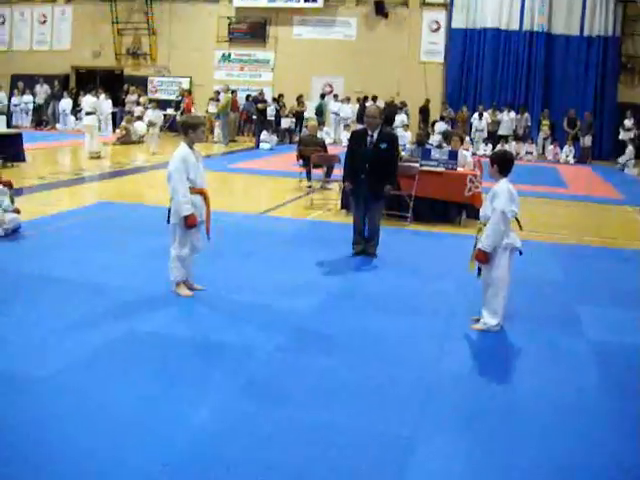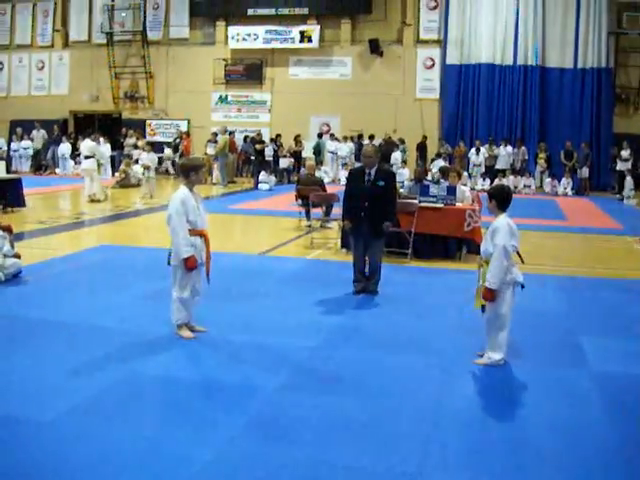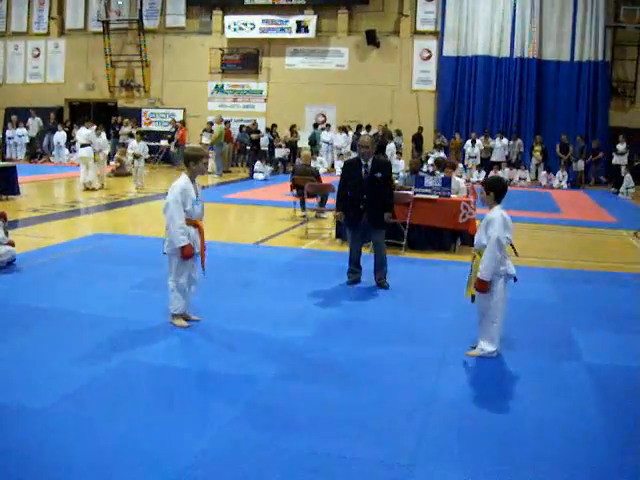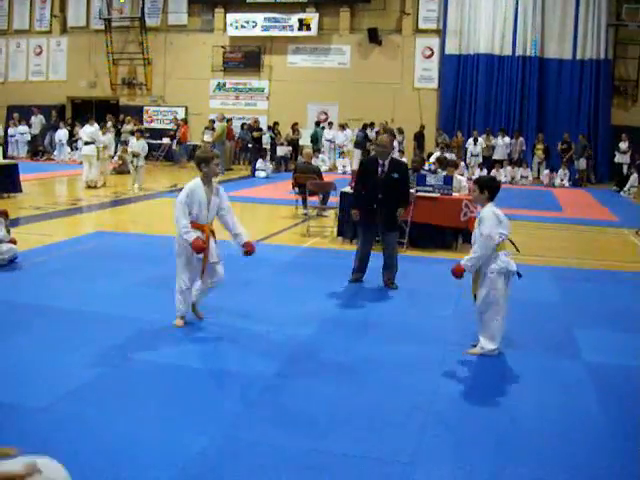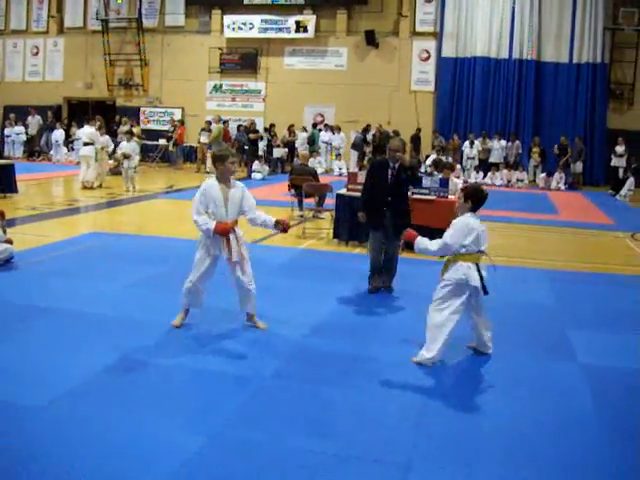
dt=0.4s
person 1, frame 1
left shoulder: (196, 154)
right shoulder: (180, 156)
right elbow: (178, 188)
left wrist: (202, 208)
right wrist: (187, 212)
left hip: (197, 206)
right hip: (185, 208)
left knee: (193, 246)
right knee: (181, 247)
left ankle: (187, 279)
right ankle: (178, 282)
person 1, frame 2
left shoulder: (195, 195)
right shoulder: (179, 198)
right elbow: (178, 230)
left wrist: (204, 250)
right wrist: (187, 255)
left hip: (197, 248)
right hip: (186, 250)
left knee: (194, 289)
right knee: (182, 289)
left ankle: (188, 321)
right ankle: (180, 324)
person 1, frame 3
left shoulder: (195, 185)
right shoulder: (179, 187)
right elbow: (175, 219)
left wrist: (198, 240)
right wrist: (183, 243)
left hip: (192, 237)
right hip: (180, 239)
left knee: (190, 278)
right knee: (178, 278)
left ankle: (183, 311)
right ankle: (176, 314)
person 1, frame 4
left shoulder: (218, 190)
right shoulder: (190, 189)
left elbow: (227, 217)
right elbow: (180, 217)
left wrist: (243, 239)
right wrist: (192, 239)
left hip: (207, 237)
right hip: (189, 239)
left knee: (215, 276)
right knee: (186, 279)
left ankle: (194, 302)
right ankle: (181, 314)
person 1, frame 5
left shoulder: (240, 188)
right shoulder: (207, 187)
left elbow: (252, 213)
right elbow: (198, 215)
left wrist: (274, 222)
right wrist: (214, 227)
left hip: (234, 238)
right hip: (212, 239)
left knee: (245, 280)
right knee: (197, 278)
left ankle: (251, 315)
right ankle: (185, 311)
person 2, frame 1
left shoulder: (501, 190)
right shoulder: (502, 187)
left elbow: (498, 221)
left wrist: (484, 247)
right wrist: (485, 244)
left hip: (498, 243)
right hip: (497, 241)
left knee: (495, 282)
right knee: (490, 280)
left ankle: (492, 320)
right ankle: (489, 315)
person 2, frame 2
left shoulder: (501, 225)
right shoulder: (501, 223)
left elbow: (500, 257)
left wrist: (490, 284)
right wrist: (489, 281)
left hip: (499, 279)
right hip: (497, 277)
left knee: (497, 317)
right knee: (493, 316)
left ankle: (495, 355)
right ankle: (493, 350)
person 2, frame 3
left shoulder: (496, 217)
right shoulder: (495, 215)
left elbow: (494, 249)
left wrist: (484, 276)
right wrist: (482, 273)
left hip: (493, 270)
right hip: (491, 268)
left knee: (490, 309)
right knee: (485, 308)
left ankle: (487, 347)
right ankle: (485, 343)
person 2, frame 4
left shoulder: (488, 214)
right shoulder: (491, 212)
left elbow: (484, 246)
left wrist: (464, 266)
right wrist: (468, 264)
left hip: (493, 265)
right hip: (494, 264)
left knee: (489, 306)
right knee: (492, 307)
left ankle: (488, 346)
right ankle: (487, 342)
person 2, frame 5
left shoulder: (461, 223)
right shoulder: (478, 224)
left elbow: (442, 247)
left wrist: (417, 241)
left hip: (459, 273)
right hip: (474, 272)
left knee: (439, 310)
right knee: (476, 310)
left ankle: (428, 355)
right ankle: (483, 345)
person 3, frame 1
left shoulder: (390, 138)
right shoulder: (356, 135)
left elbow: (393, 162)
right elbow: (349, 158)
left wrist: (390, 182)
right wrist: (347, 179)
left hip: (377, 185)
right hip: (358, 183)
left knee: (374, 220)
right knee: (358, 218)
left ankle: (371, 248)
right ankle: (358, 246)
person 3, frame 2
left shoulder: (387, 175)
right shoulder: (353, 173)
left elbow: (391, 199)
right elbow: (347, 197)
left wrist: (389, 219)
right wrist: (346, 218)
left hip: (377, 222)
right hip: (357, 221)
left knee: (375, 258)
right knee: (358, 256)
left ankle: (372, 285)
right ankle: (359, 284)
person 3, frame 3
left shoulder: (384, 165)
right shoulder: (349, 164)
left elbow: (389, 189)
right elbow: (342, 188)
left wrist: (388, 210)
right wrist: (340, 209)
left hip: (376, 213)
right hip: (354, 212)
left knee: (379, 247)
right knee: (354, 247)
left ankle: (380, 278)
right ankle: (354, 274)
person 3, frame 4
left shoulder: (400, 167)
right shoulder: (366, 163)
left elbow: (405, 190)
right elbow: (358, 186)
left wrist: (402, 206)
right wrist: (355, 207)
left hip: (390, 214)
right hip: (368, 211)
left knee: (390, 248)
right knee: (363, 246)
left ankle: (389, 279)
right ankle: (358, 273)
person 3, frame 5
left shoulder: (408, 168)
right shoulder: (376, 164)
left elbow: (415, 182)
right elbow: (367, 188)
left wrist: (406, 165)
right wrist: (363, 209)
left hip: (397, 215)
right hip: (377, 213)
left knee: (392, 252)
right knee: (376, 251)
left ankle: (386, 281)
right ankle: (374, 282)
